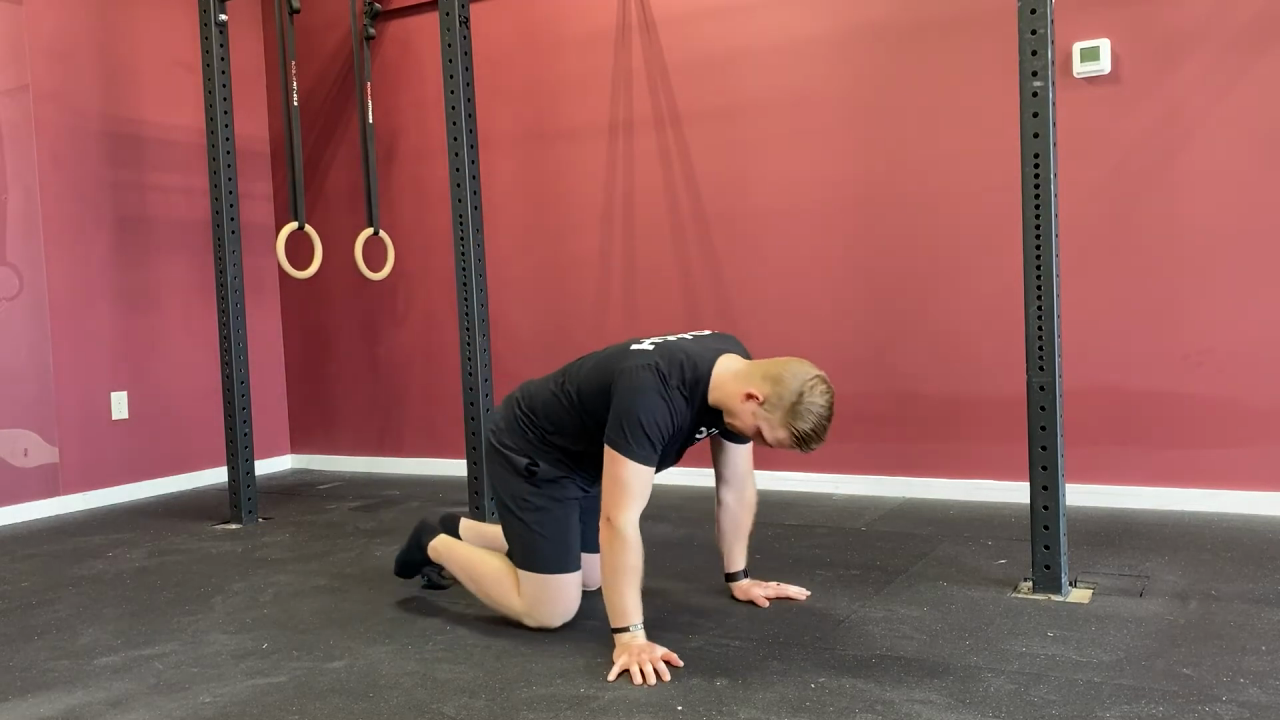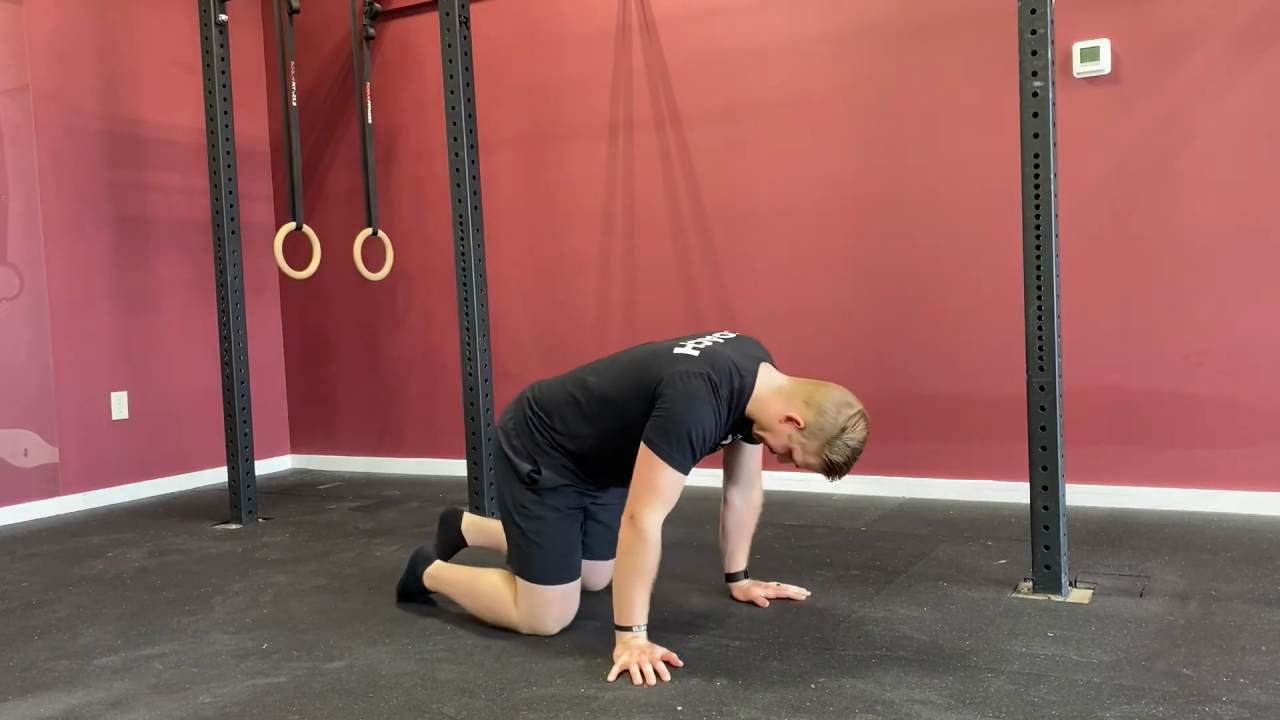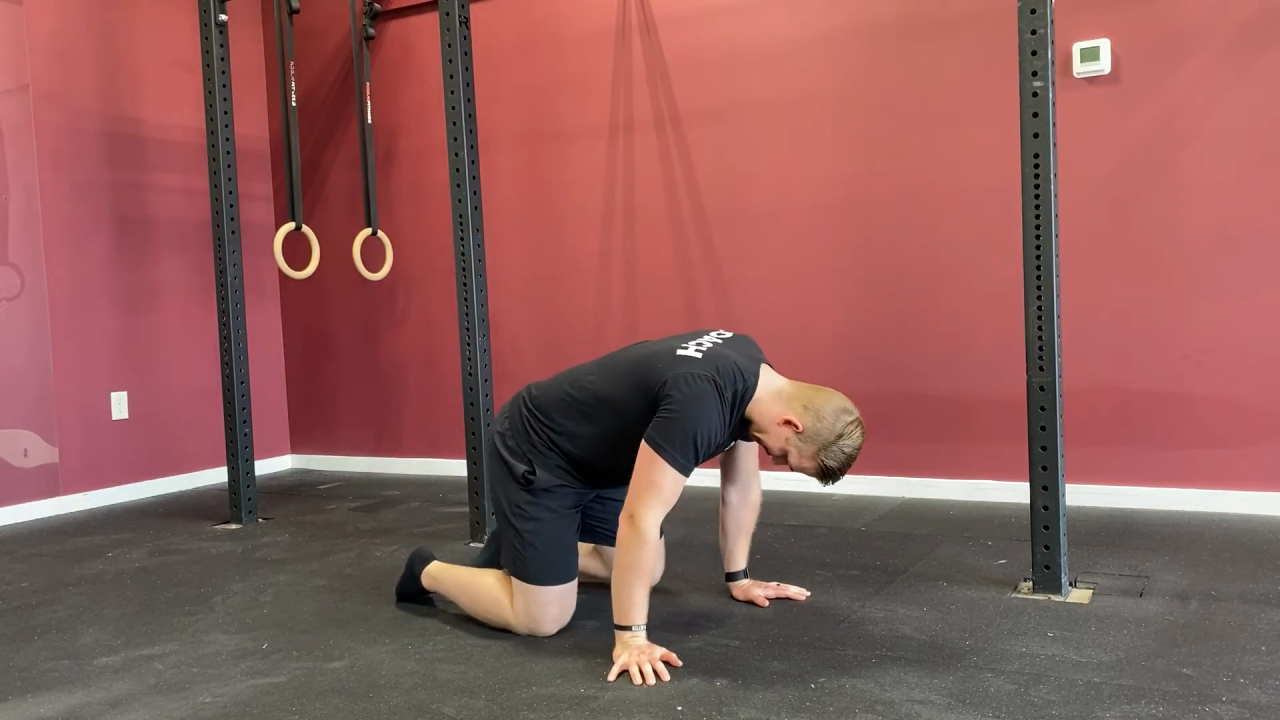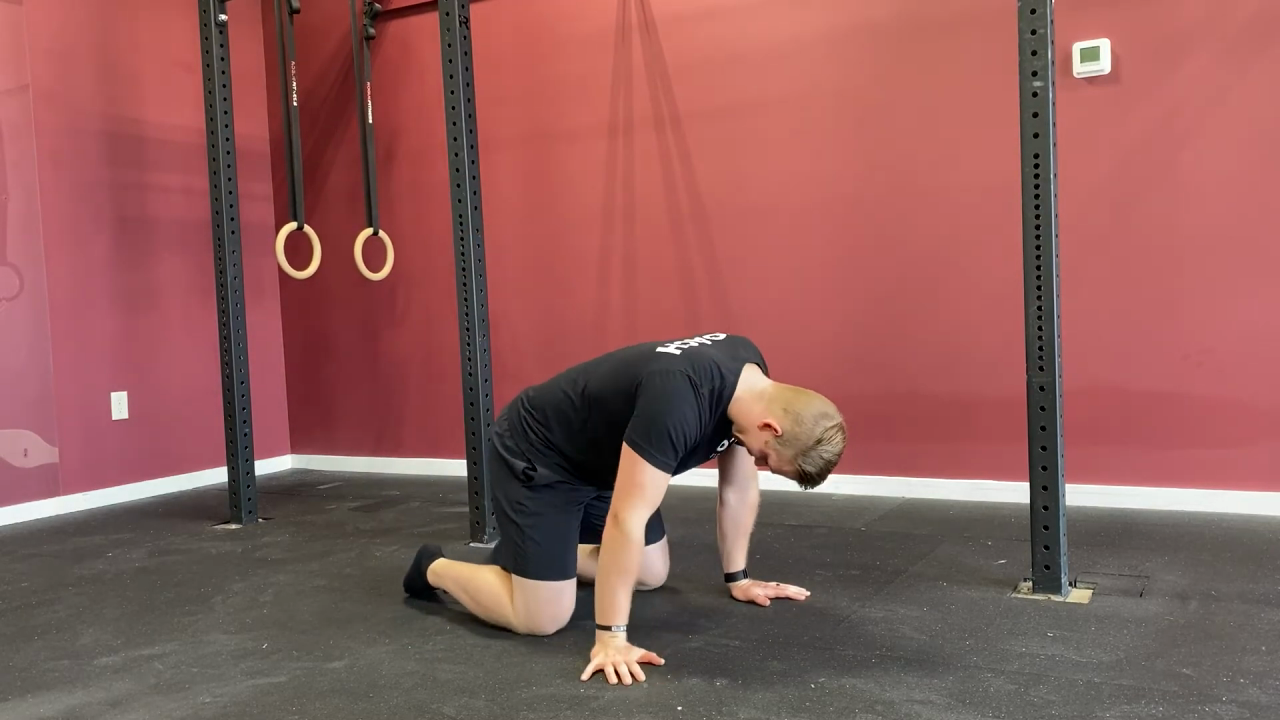
dt=0.5s
person 1, frame 1
left shoulder: (739, 373)
right shoulder: (653, 392)
left elbow: (736, 489)
right elbow: (619, 519)
left wrist: (738, 577)
right wrist: (629, 637)
left hip: (584, 452)
right hip: (530, 449)
left knee: (587, 576)
right knee: (550, 609)
left ankle: (462, 530)
right ankle: (436, 546)
person 1, frame 2
left shoulder: (760, 379)
right shoulder: (697, 400)
left elbow: (742, 489)
right elbow: (642, 519)
left wrist: (738, 577)
right wrist: (631, 637)
left hip: (596, 455)
right hip: (538, 452)
left knee: (593, 578)
right knee: (547, 617)
left ankle: (464, 527)
right ankle: (430, 573)
person 1, frame 3
left shoulder: (753, 378)
right shoulder: (701, 402)
left elbow: (740, 486)
right elbow: (639, 518)
left wrist: (738, 578)
right wrist: (631, 637)
left hip: (596, 454)
right hip: (535, 453)
left knee: (646, 572)
right knee: (543, 619)
left ankle: (517, 547)
right ankle: (428, 573)
person 1, frame 4
left shoulder: (751, 381)
right shoulder: (678, 400)
left elbow: (739, 489)
right elbow: (626, 518)
left wrist: (738, 578)
right wrist: (611, 636)
left hip: (597, 458)
right hip: (535, 456)
left knee: (651, 574)
right knee: (543, 619)
left ankle: (525, 552)
right ankle: (436, 569)
